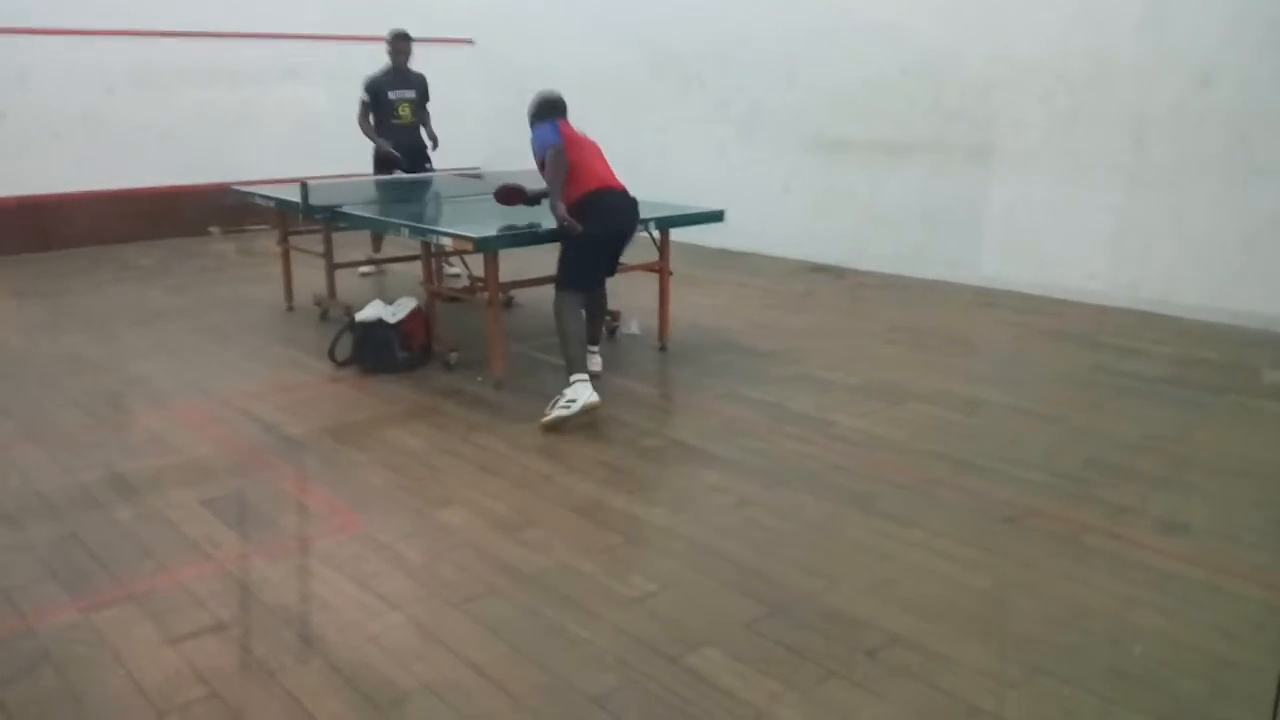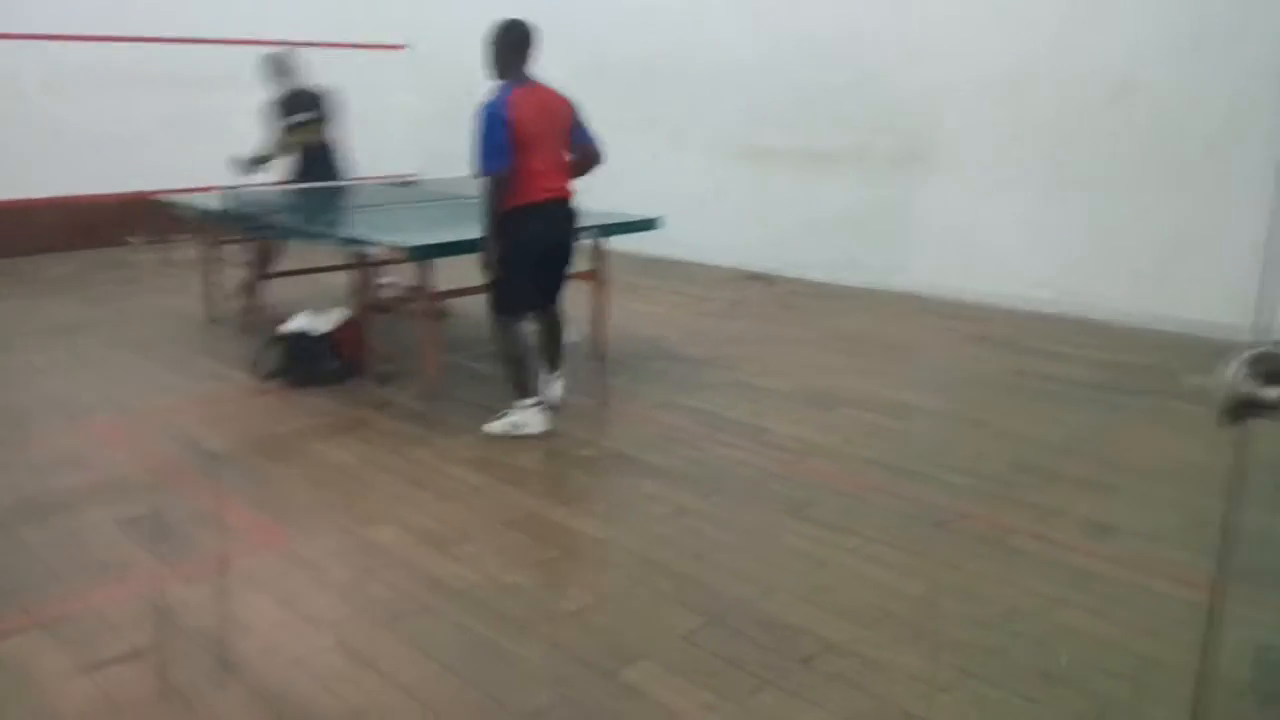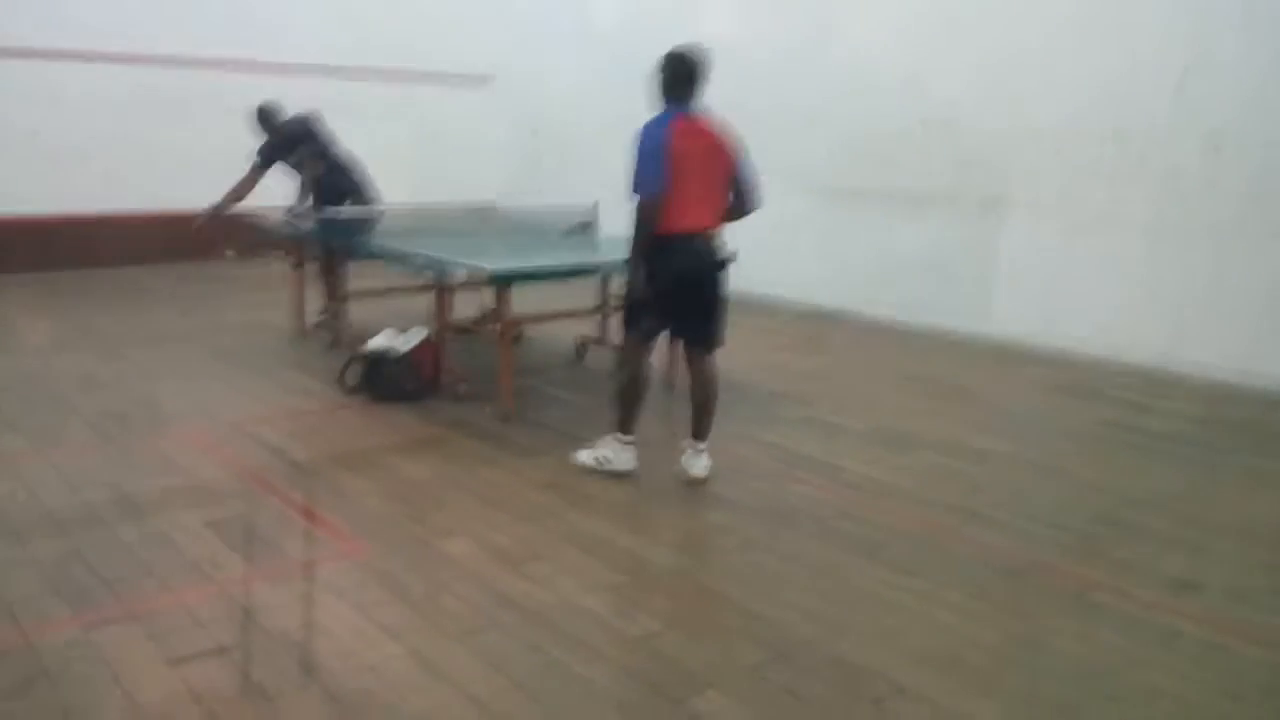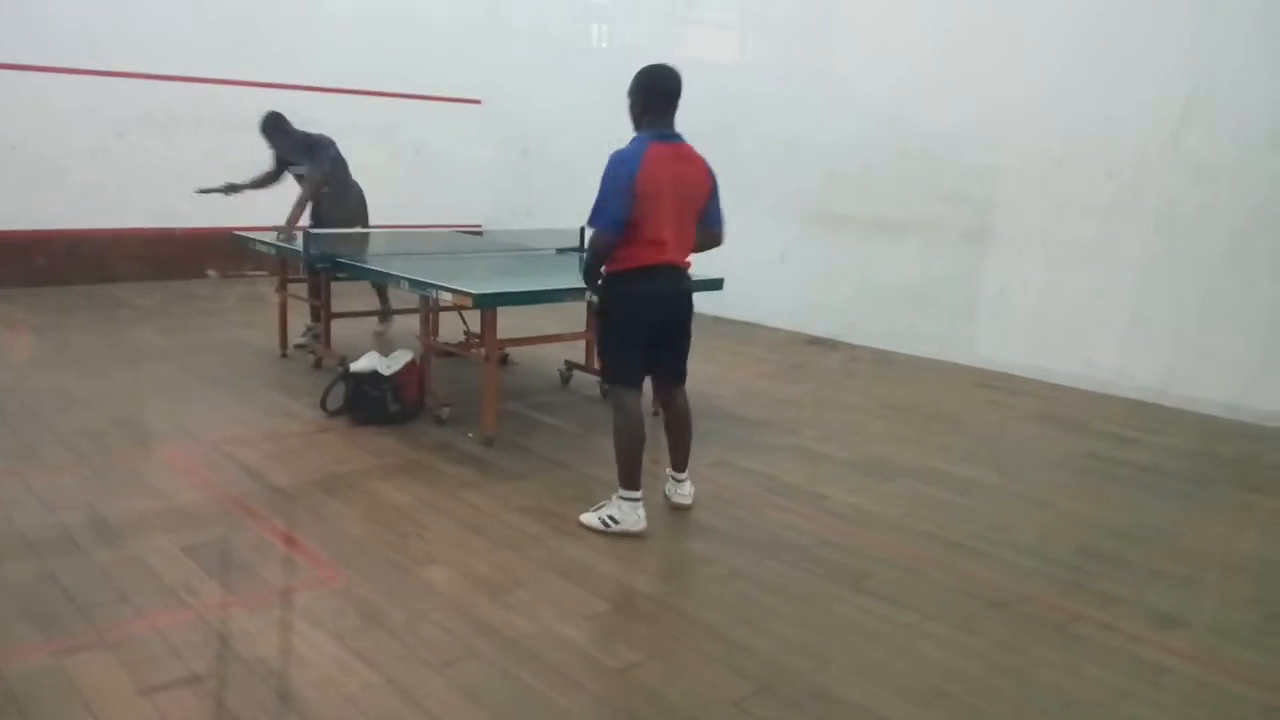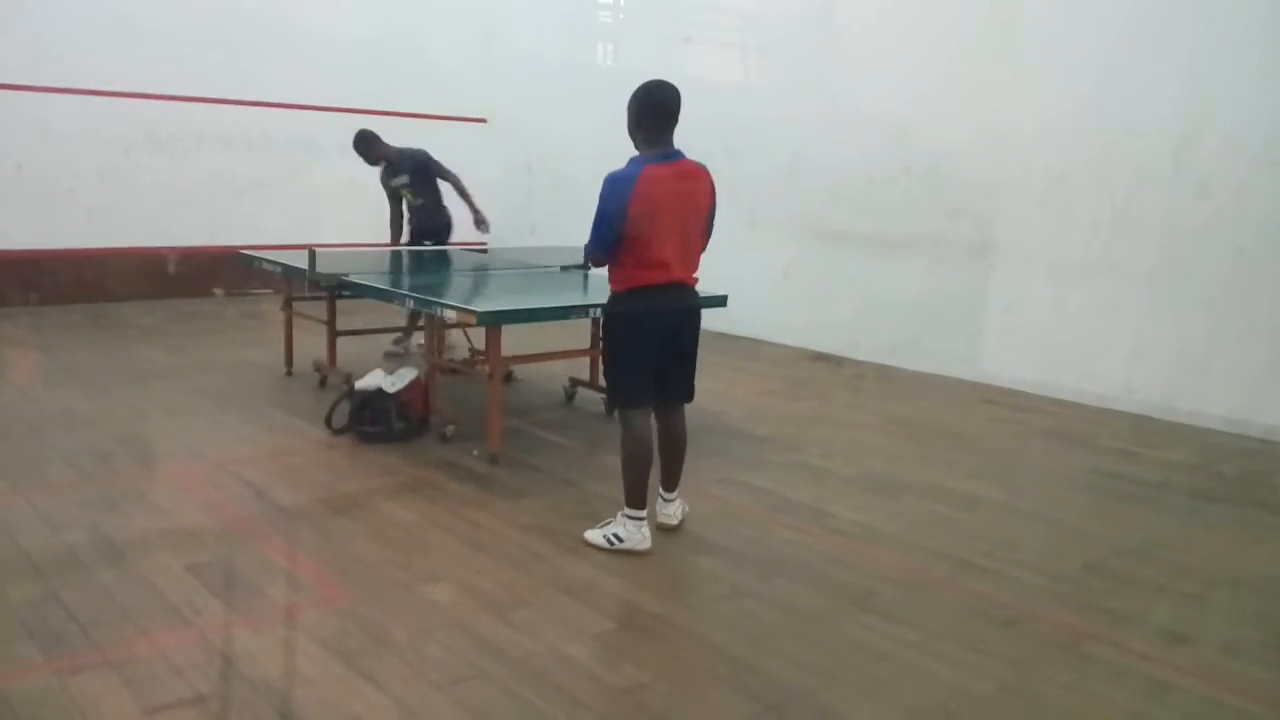
dt=0.7s
person 1, frame 1
left shoulder: (545, 131)
right shoulder: (582, 140)
left elbow: (553, 155)
left wrist: (555, 202)
right wrist: (536, 197)
left hip: (596, 211)
right hip: (625, 207)
left knee: (568, 298)
right knee: (593, 278)
left ankle: (578, 386)
right ankle: (591, 353)
person 1, frame 2
left shoulder: (498, 107)
right shoulder: (560, 102)
left elbow: (499, 180)
right elbow: (590, 157)
left wrist: (490, 240)
left hip: (522, 222)
right hip: (559, 215)
left knee: (507, 318)
right knee: (547, 305)
left ankle: (528, 409)
right ankle: (551, 381)
person 1, frame 3
left shoulder: (657, 132)
right shoulder: (717, 141)
left elbow: (650, 203)
right elbow: (744, 203)
left wrist: (638, 264)
left hip: (666, 252)
right hip: (703, 253)
left knee: (635, 347)
right knee: (700, 355)
left ankle: (621, 445)
right ankle: (698, 452)
person 1, frame 4
left shoulder: (627, 161)
right shoulder: (699, 166)
left elbow: (604, 237)
right elbow: (712, 237)
left wrist: (590, 272)
left hip: (630, 288)
right hip: (675, 286)
left knee: (626, 393)
right knee: (672, 387)
left ankle: (629, 504)
right ankle: (680, 481)
person 1, frame 5
left shoulder: (621, 183)
right shoulder: (703, 179)
left elbow: (595, 256)
left hip: (635, 307)
right hip: (683, 302)
left knee: (634, 412)
right knee: (671, 407)
left ankle: (634, 522)
right ankle: (670, 501)
person 2, frame 1
left shoulder: (419, 80)
right shoulder: (375, 83)
right elbow: (363, 119)
left wrist: (430, 131)
right wrist: (379, 142)
left hip: (417, 152)
right hip: (388, 155)
right ankle: (375, 257)
person 2, frame 2
left shoulder: (317, 98)
right shoulder: (281, 105)
left elbow: (324, 136)
right elbow: (285, 140)
right wrist: (268, 155)
left hip: (325, 172)
right hip: (302, 173)
right ankle: (253, 282)
person 2, frame 3
left shoulder: (307, 127)
right shoulder: (272, 147)
left elbow: (312, 166)
right elbow: (249, 182)
left wrist: (301, 203)
right wrist: (219, 208)
left hip: (346, 182)
right hip: (325, 193)
left knee: (374, 223)
right knee: (327, 248)
right ankle: (333, 304)
person 2, frame 4
left shoulder: (322, 146)
right shoulder: (284, 151)
left elbow: (310, 187)
right elbow: (273, 175)
left wrist: (291, 222)
right wrist: (241, 186)
left hip: (349, 209)
right hip: (322, 213)
left ankle: (385, 309)
right ankle: (315, 327)
person 2, frame 5
left shoulder: (417, 158)
right shoulder: (386, 175)
left elbow: (452, 179)
right elbow: (396, 211)
left wrist: (475, 211)
right wrist: (394, 245)
left hip: (436, 227)
right hip: (417, 229)
left ankle: (406, 337)
